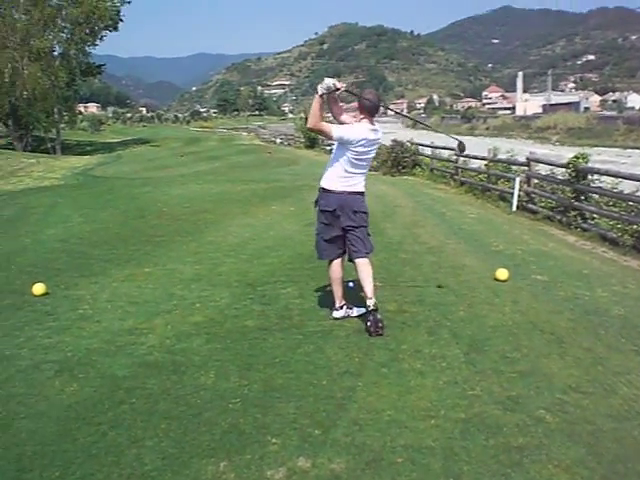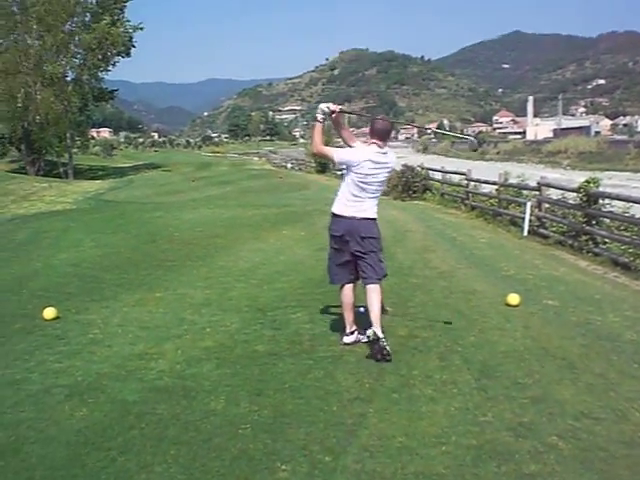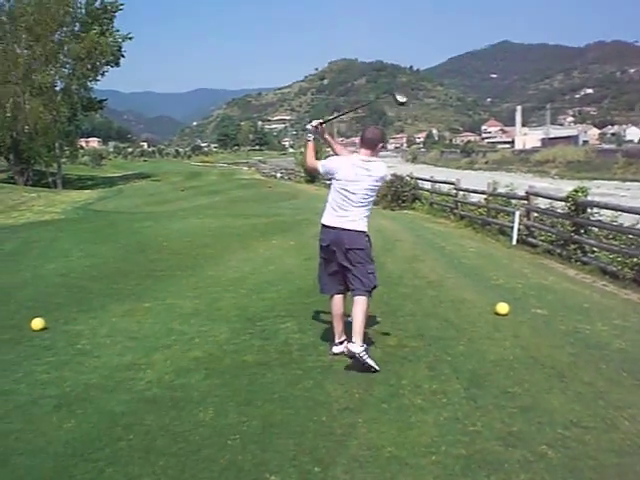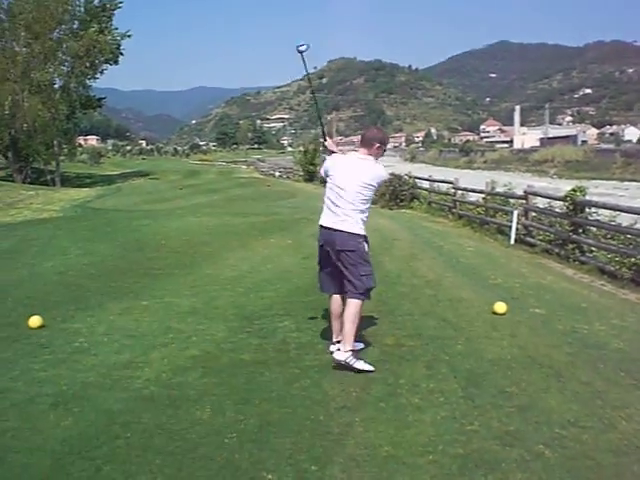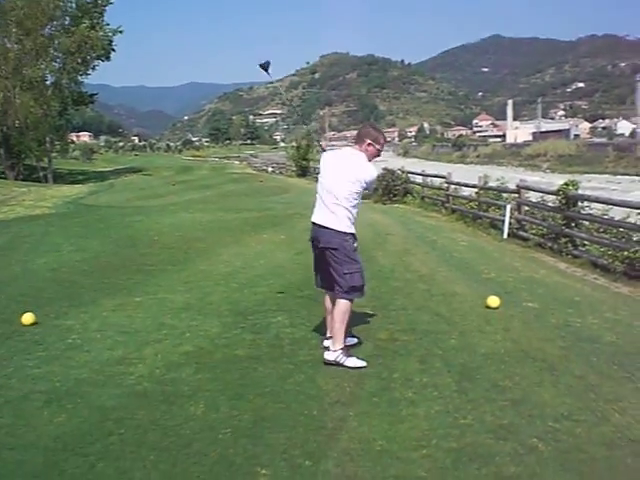
dt=0.1s
person 1, frame 1
left shoulder: (353, 133)
right shoulder: (375, 133)
left elbow: (313, 124)
right elbow: (342, 118)
left wrist: (321, 94)
right wrist: (332, 96)
left hip: (330, 197)
right hip: (355, 198)
left knee: (334, 254)
right knee: (361, 253)
left ankle: (340, 305)
right ankle: (371, 302)
person 1, frame 2
left shoulder: (358, 156)
right shoulder: (390, 159)
left elbow: (317, 149)
left wrist: (320, 118)
right wrist: (337, 120)
left hip: (342, 222)
right hip: (367, 224)
left knee: (346, 279)
right knee: (372, 279)
left ankle: (350, 331)
right ankle: (376, 329)
person 1, frame 3
left shoulder: (339, 164)
right shoulder: (381, 171)
left elbow: (310, 164)
left wrist: (312, 136)
right wrist: (327, 136)
left hip: (329, 232)
right hip: (355, 235)
left knee: (336, 289)
right knee: (361, 289)
left ankle: (340, 340)
right ankle: (357, 344)
person 1, frame 4
left shoulder: (335, 162)
right shoulder: (379, 173)
left elbow: (324, 171)
left hip: (327, 232)
right hip: (352, 237)
left knee: (336, 290)
right knee: (358, 291)
left ankle: (338, 340)
right ankle: (344, 351)
person 1, frame 5
left shoulder: (328, 156)
right shoulder: (369, 171)
left hip: (319, 228)
right hip: (338, 234)
left knee: (331, 286)
right knee: (348, 289)
left ankle: (332, 335)
right ankle: (336, 349)
